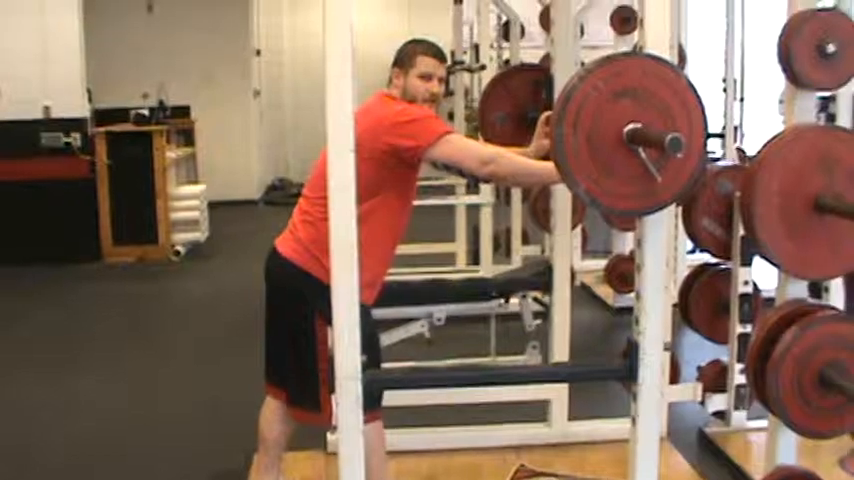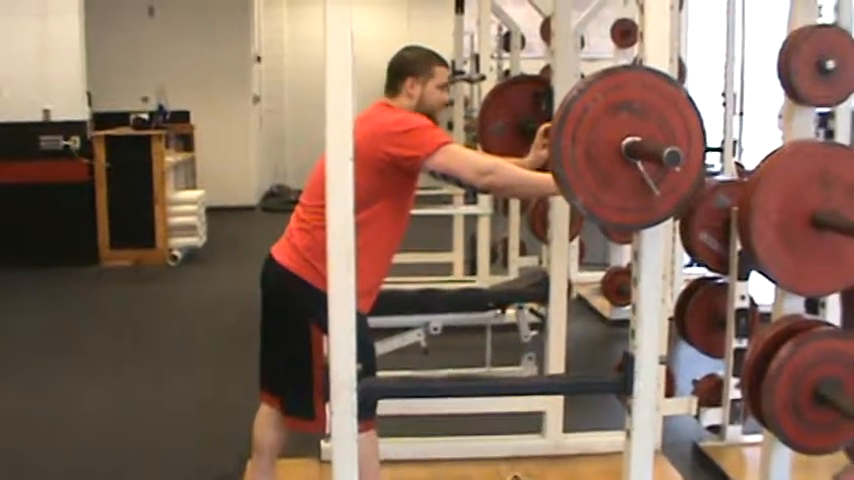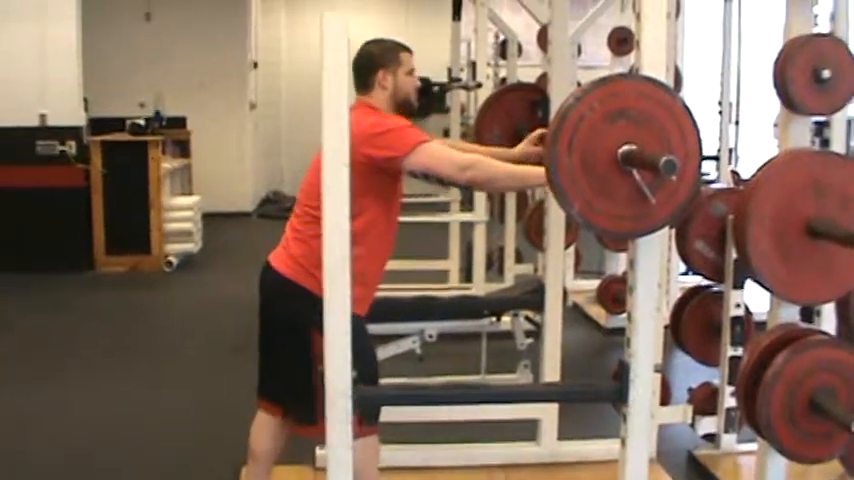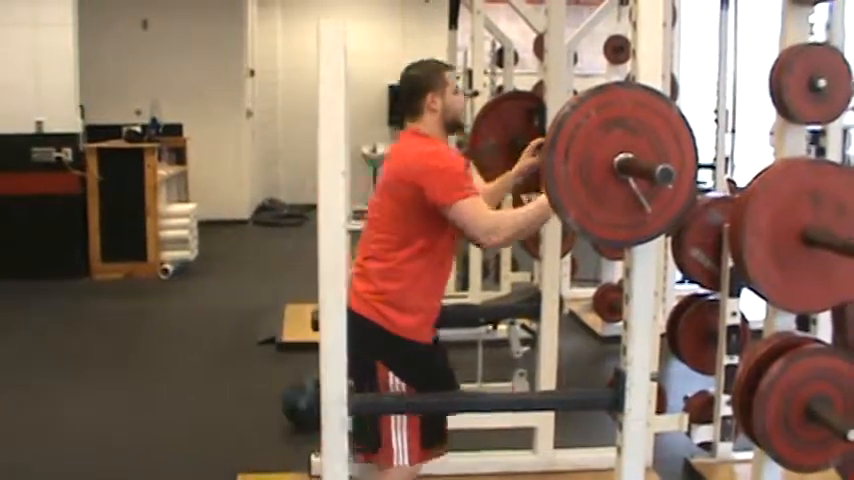
dt=0.5s
person 1, frame 1
left shoulder: (389, 117)
right shoulder: (400, 118)
left elbow: (470, 154)
right elbow: (485, 164)
left wrist: (530, 153)
left hip: (296, 264)
right hip: (317, 273)
left knee: (289, 386)
right knee: (361, 394)
person 1, frame 2
left shoulder: (386, 125)
right shoulder: (400, 127)
left elbow: (469, 163)
right elbow: (483, 174)
left wrist: (528, 164)
left hip: (292, 271)
right hip: (314, 281)
left knee: (283, 393)
right knee: (356, 403)
person 1, frame 3
left shoulder: (368, 126)
right shoulder: (379, 130)
left elbow: (445, 150)
right elbow: (464, 170)
left wrist: (514, 154)
right wrist: (553, 175)
left hip: (289, 280)
right hip: (314, 291)
left knee: (280, 402)
right knee: (361, 415)
person 1, frame 4
left shoulder: (415, 150)
right shoulder: (434, 160)
left elbow: (474, 206)
right elbow: (490, 232)
left wrist: (518, 172)
right wrist: (555, 199)
left hip: (374, 310)
right hip: (387, 321)
right knee: (408, 446)
